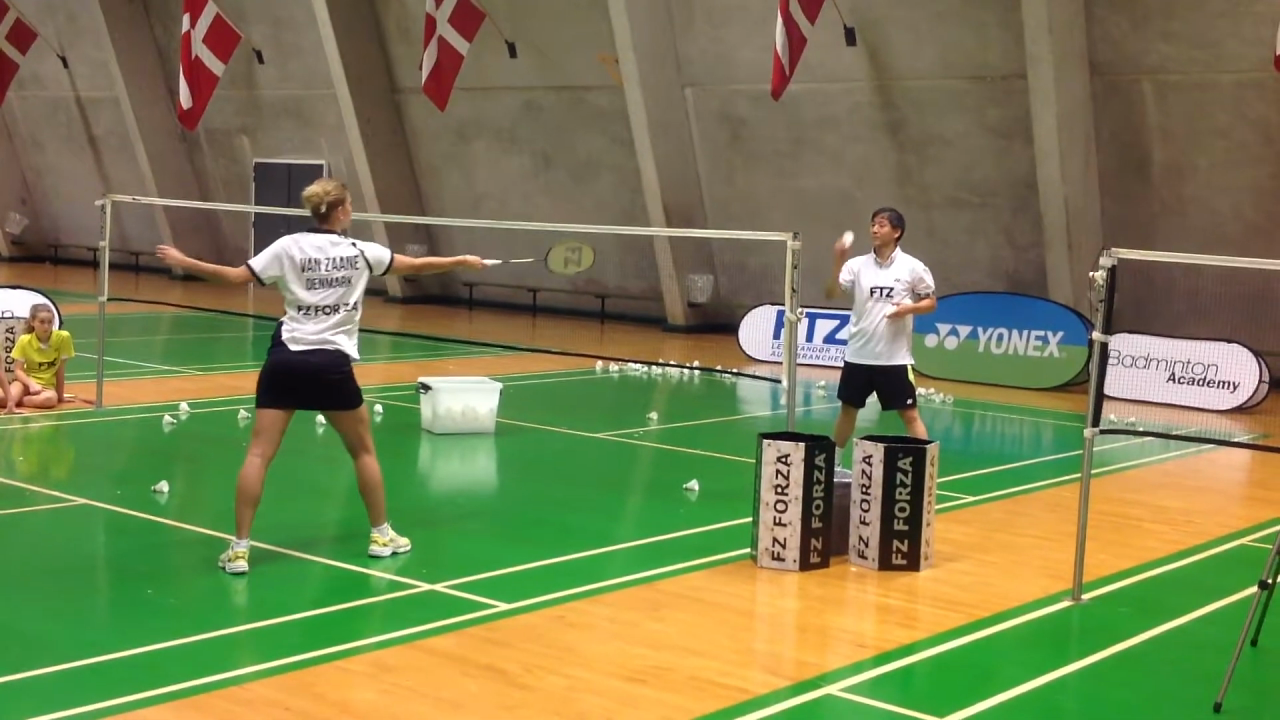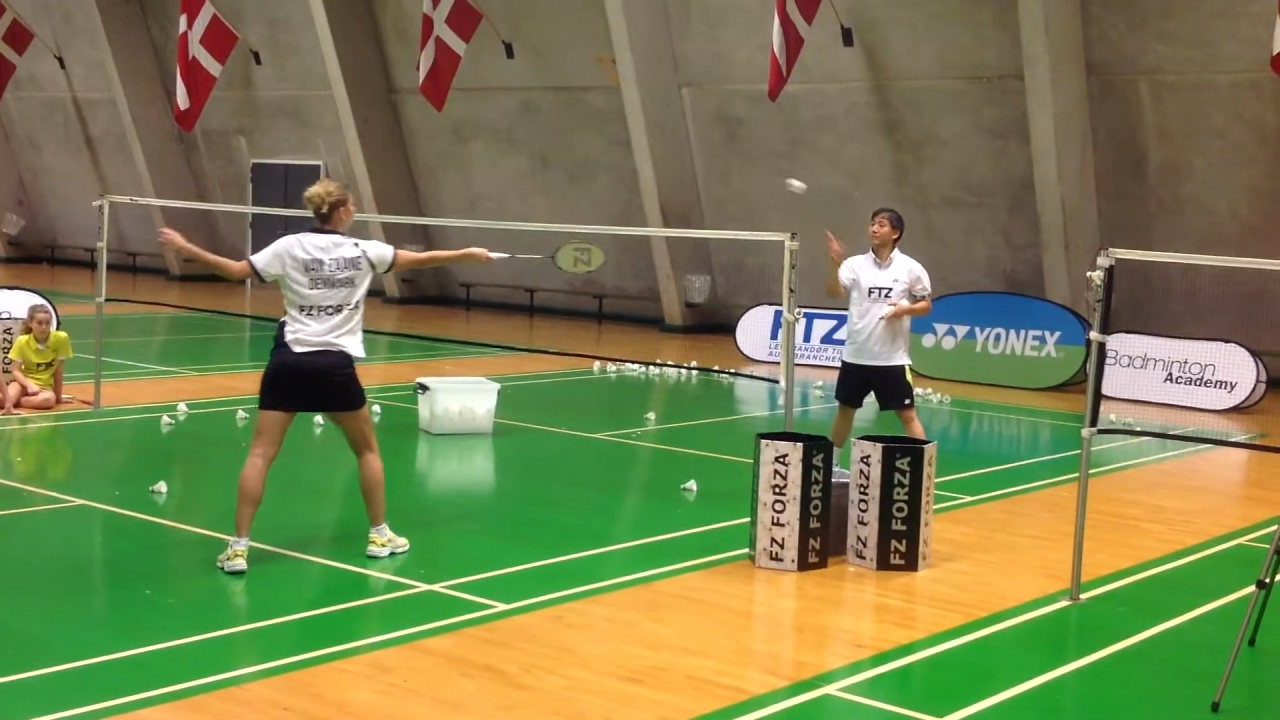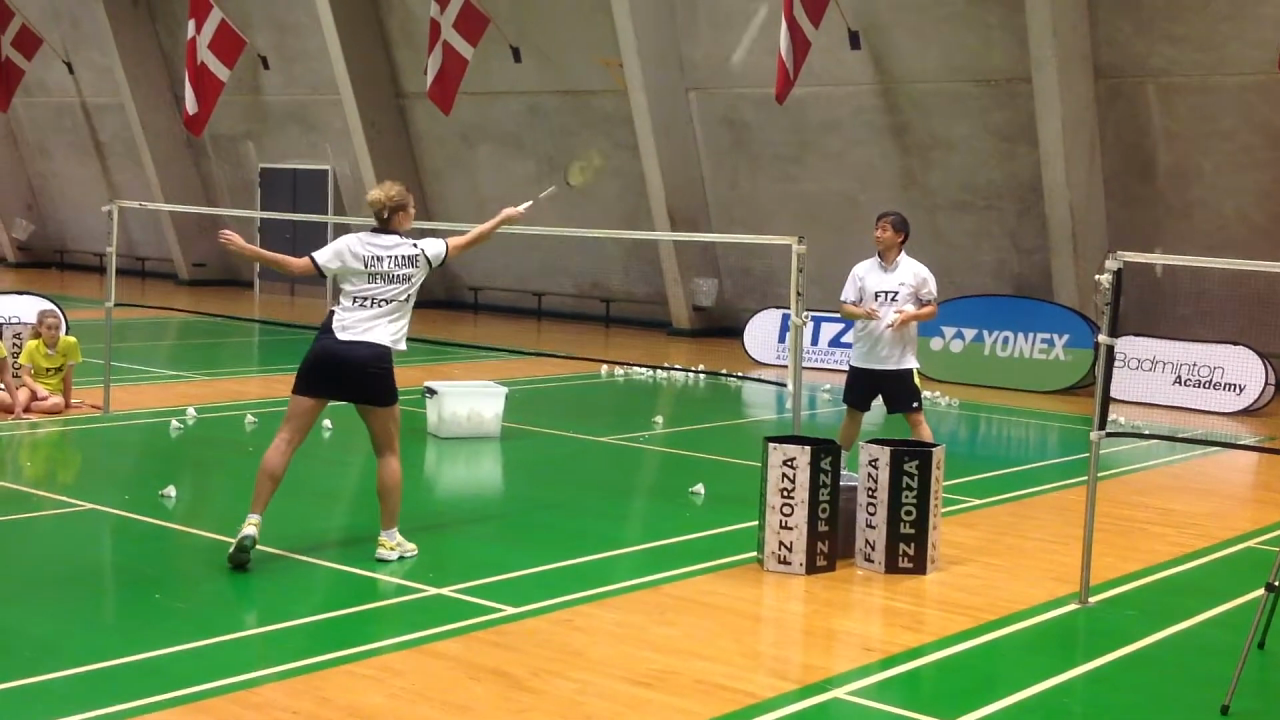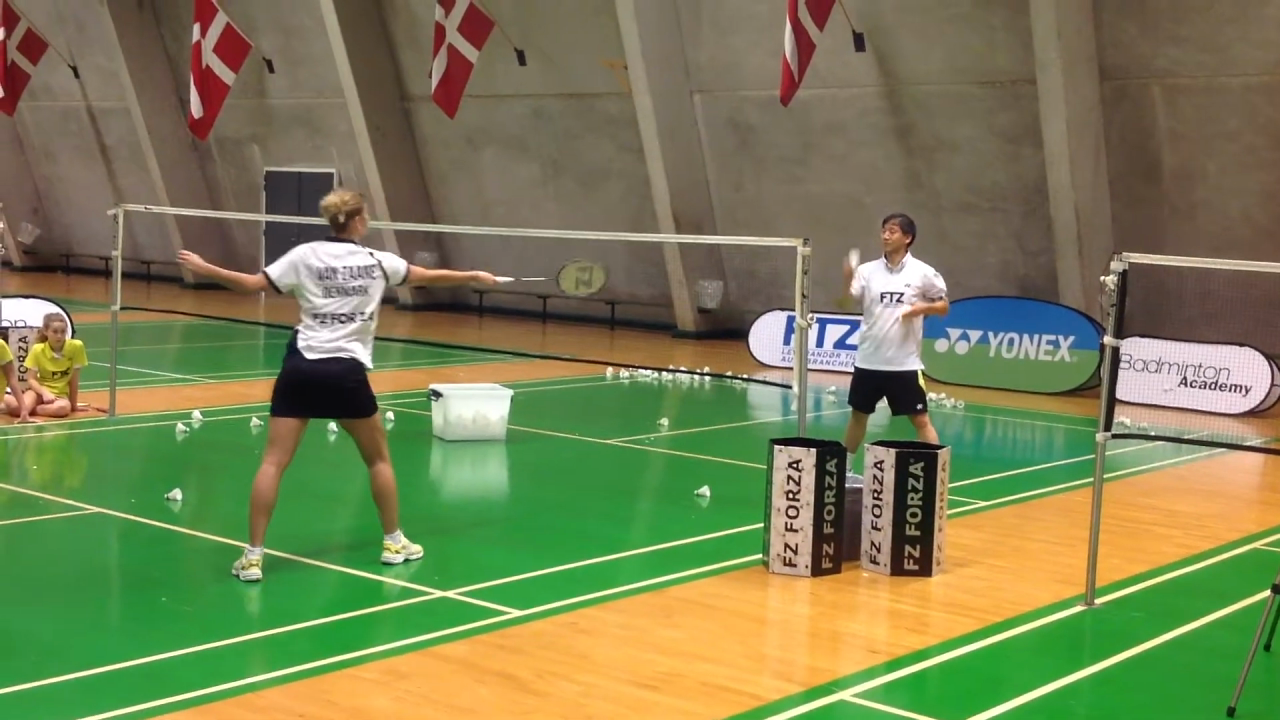
dt=0.5s
person 1, frame 1
left shoulder: (288, 247)
right shoulder: (361, 252)
left elbow: (236, 277)
right elbow: (417, 265)
left wrist: (185, 262)
right wrist: (462, 260)
left hip: (286, 361)
right hip: (331, 365)
left knee: (259, 454)
right knee: (364, 450)
left ankle: (239, 548)
right ankle: (382, 535)
person 1, frame 2
left shoulder: (290, 247)
right shoulder: (362, 251)
left elbow: (236, 271)
right elbow: (421, 259)
left wrist: (187, 248)
right wrist: (468, 253)
left hip: (288, 362)
right hip: (334, 365)
left knee: (261, 455)
right knee: (367, 450)
left ankle: (237, 547)
right ankle: (379, 535)
person 1, frame 3
left shoulder: (351, 244)
right shoulder: (420, 251)
left elbow: (297, 267)
right elbow: (468, 239)
left wrist: (248, 250)
right wrist: (503, 217)
left hip: (328, 351)
right hip: (373, 359)
left knee: (286, 439)
right knee: (387, 452)
left ankle: (251, 525)
right ankle: (389, 539)
person 1, frame 4
left shoulder: (305, 255)
right shoulder: (377, 262)
left elbow: (252, 284)
right elbow: (432, 276)
left wrist: (203, 267)
right wrist: (474, 275)
left hip: (301, 369)
right hip: (347, 373)
left knee: (273, 462)
right knee: (378, 458)
left ankle: (253, 555)
right ankle: (394, 542)
person 2, frame 1
left shoulder: (913, 267)
right shoulder: (856, 264)
left elbow: (931, 302)
right elbow: (831, 294)
left wrist: (909, 307)
right wrist: (838, 263)
left hip: (895, 357)
right hip: (858, 355)
left knee: (910, 414)
right knee: (848, 409)
right ankle: (833, 463)
person 2, frame 2
left shoulder: (911, 268)
right shoulder: (855, 264)
left elbow: (926, 305)
right elbow: (833, 292)
left wrist: (906, 308)
right wrist: (835, 264)
left hip: (892, 358)
right hip: (856, 355)
left knee: (907, 414)
right knee: (845, 409)
person 2, frame 3
left shoulder: (918, 271)
right shoulder: (861, 269)
left elbow: (932, 308)
right elbow: (844, 308)
left wrist: (911, 315)
right wrist: (862, 312)
left hip: (900, 362)
right hip: (863, 359)
left knee: (915, 418)
right knee: (853, 413)
right ankle: (838, 467)
person 2, frame 4
left shoulder: (924, 273)
right shoulder: (867, 270)
left elbow: (944, 306)
left wrist: (924, 307)
right wrist: (847, 277)
left hip: (905, 363)
right hip: (868, 360)
left knee: (920, 420)
right knee: (858, 415)
